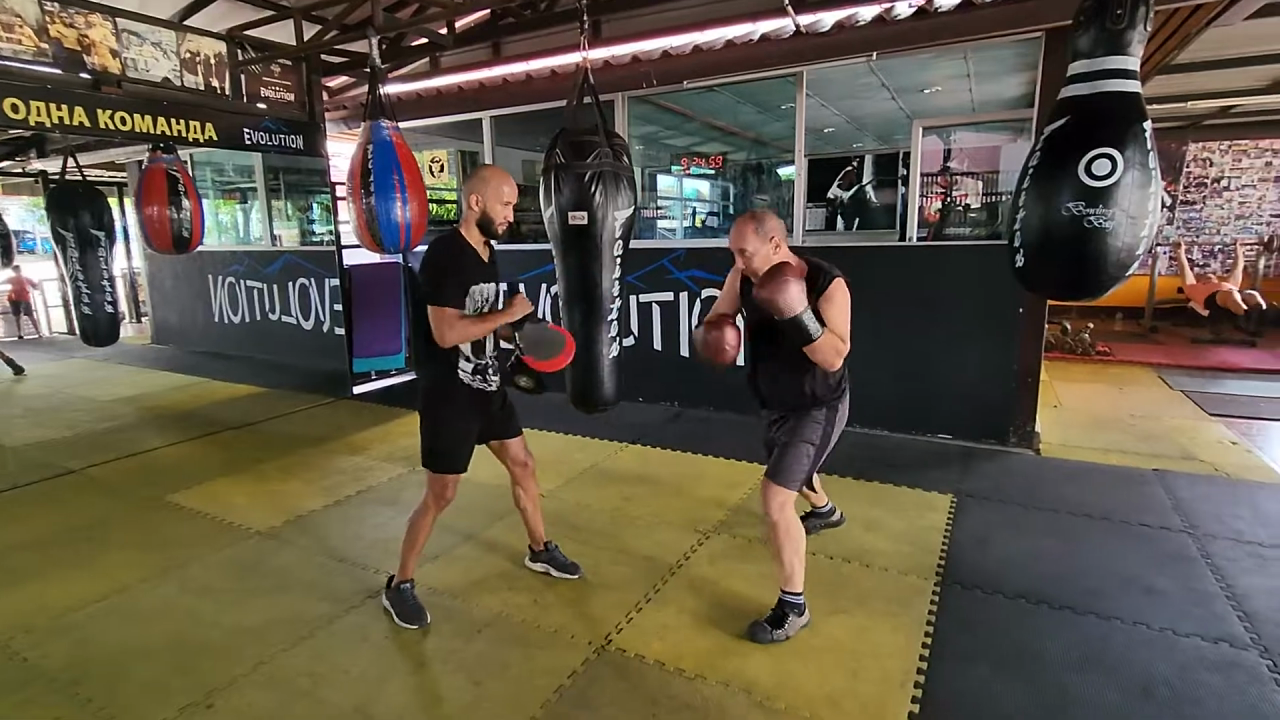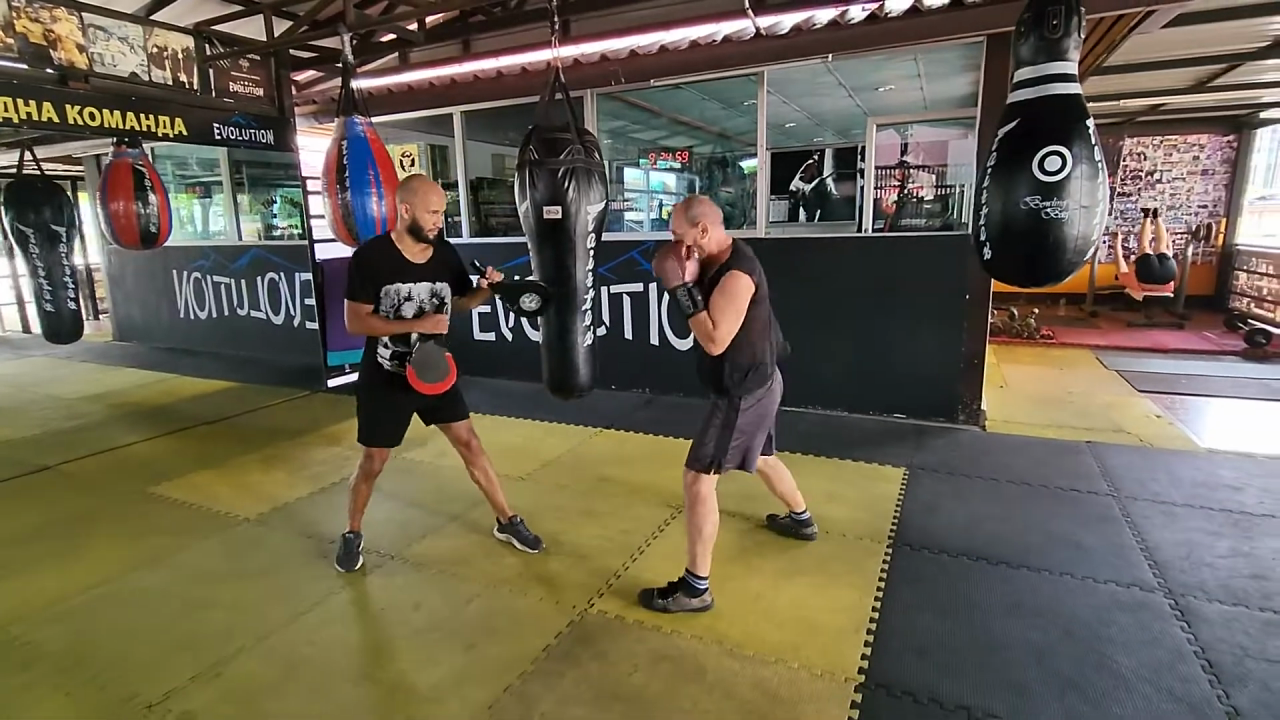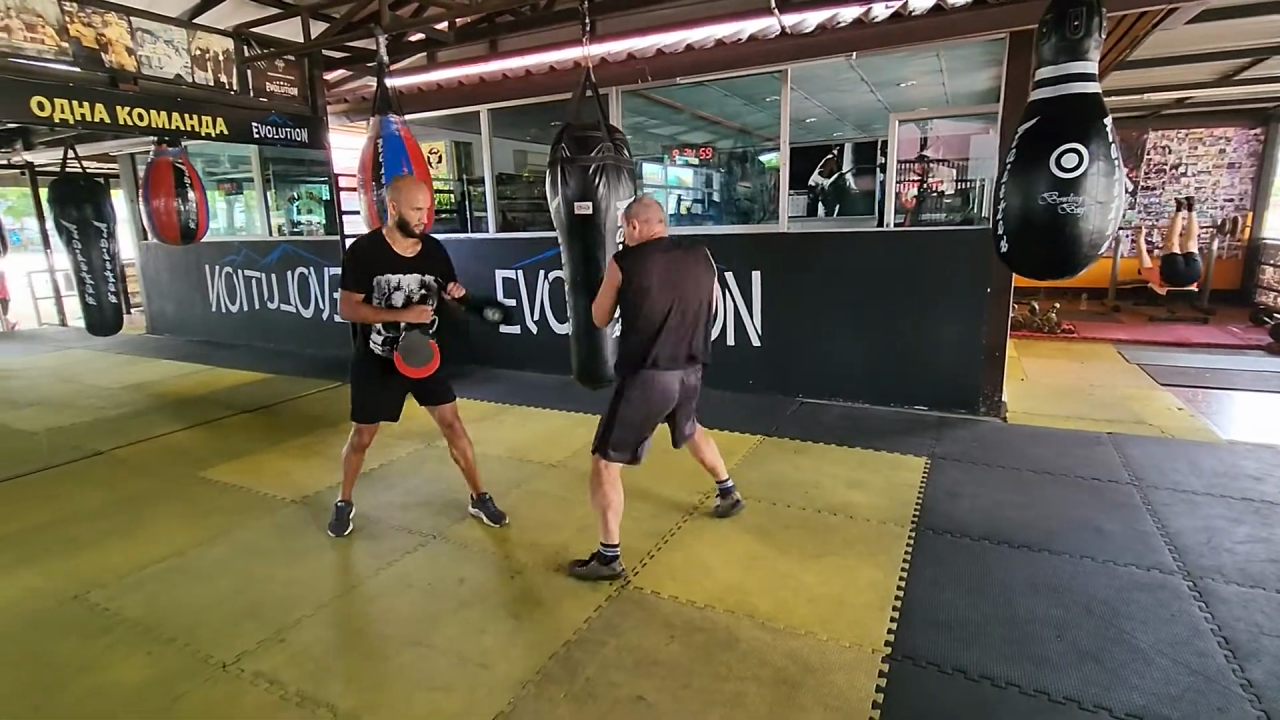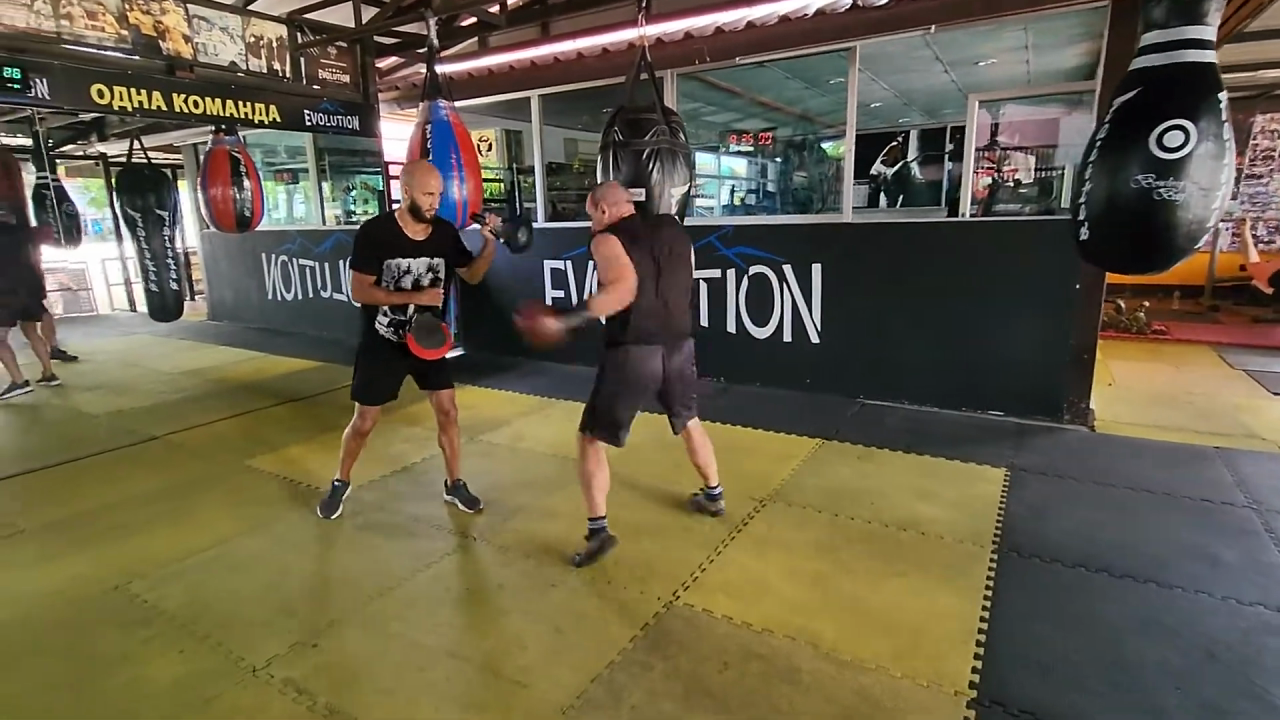
dt=0.7s
person 1, frame 1
left shoulder: (829, 284)
right shoulder: (744, 277)
left elbow: (834, 358)
right elbow: (715, 319)
left wrist: (797, 315)
left hip: (819, 407)
right hip: (775, 403)
left knee: (775, 501)
right knee: (792, 467)
left ankle: (793, 607)
right ankle: (825, 510)
person 1, frame 2
left shoulder: (735, 274)
right shoulder: (713, 260)
left elbow: (715, 341)
right elbow: (701, 307)
left wrist: (682, 288)
right wrist: (677, 279)
left hip: (744, 392)
right hip: (751, 385)
left knee: (698, 481)
right knee: (758, 457)
left ankle: (695, 587)
right ankle: (800, 519)
person 1, frame 3
left shoulder: (625, 261)
right shoulder: (701, 253)
left elbow: (600, 319)
left wrist: (624, 294)
left hip: (645, 379)
right hip: (690, 373)
left knee: (604, 463)
right knee: (689, 431)
left ankle: (609, 557)
right ankle: (728, 492)
person 1, frame 4
left shoulder: (607, 239)
right shoulder: (673, 228)
left elbow: (625, 288)
left wrist: (567, 320)
left hip: (631, 357)
right hip: (680, 349)
left knee: (591, 442)
right knee: (688, 423)
left ankle: (599, 530)
right ankle: (713, 494)
person 2, frame 1
left shoulder: (485, 251)
right shoulder: (445, 255)
right elbow: (446, 333)
left wrist: (511, 337)
right wrist: (509, 313)
left hip: (488, 386)
right hip: (450, 393)
left knee: (523, 466)
right knee: (441, 494)
left ankle: (540, 549)
right ankle: (400, 585)
person 2, frame 2
left shoulder: (445, 253)
right shoulder: (370, 258)
left elbow: (461, 301)
right elbow: (354, 322)
left wrist: (487, 288)
right wrist: (416, 324)
right hip: (384, 377)
left knee: (471, 446)
right knee: (373, 463)
left ankle: (508, 521)
right ankle: (352, 534)
person 2, frame 3
left shoulder: (435, 249)
right shoulder: (363, 251)
left elbow: (449, 296)
right elbow: (348, 308)
left wrist: (455, 295)
right wrist: (401, 314)
right hip: (378, 360)
left knee: (453, 426)
right knee: (362, 436)
left ankle: (479, 498)
right ankle: (345, 502)
person 2, frame 4
left shoulder: (444, 231)
right shoulder: (374, 233)
left elbow: (472, 277)
right elbow: (358, 291)
left wrist: (490, 243)
right wrist: (413, 297)
right hip: (382, 343)
left knee: (447, 412)
right knee: (364, 422)
left ankle: (454, 484)
right ankle: (340, 483)
